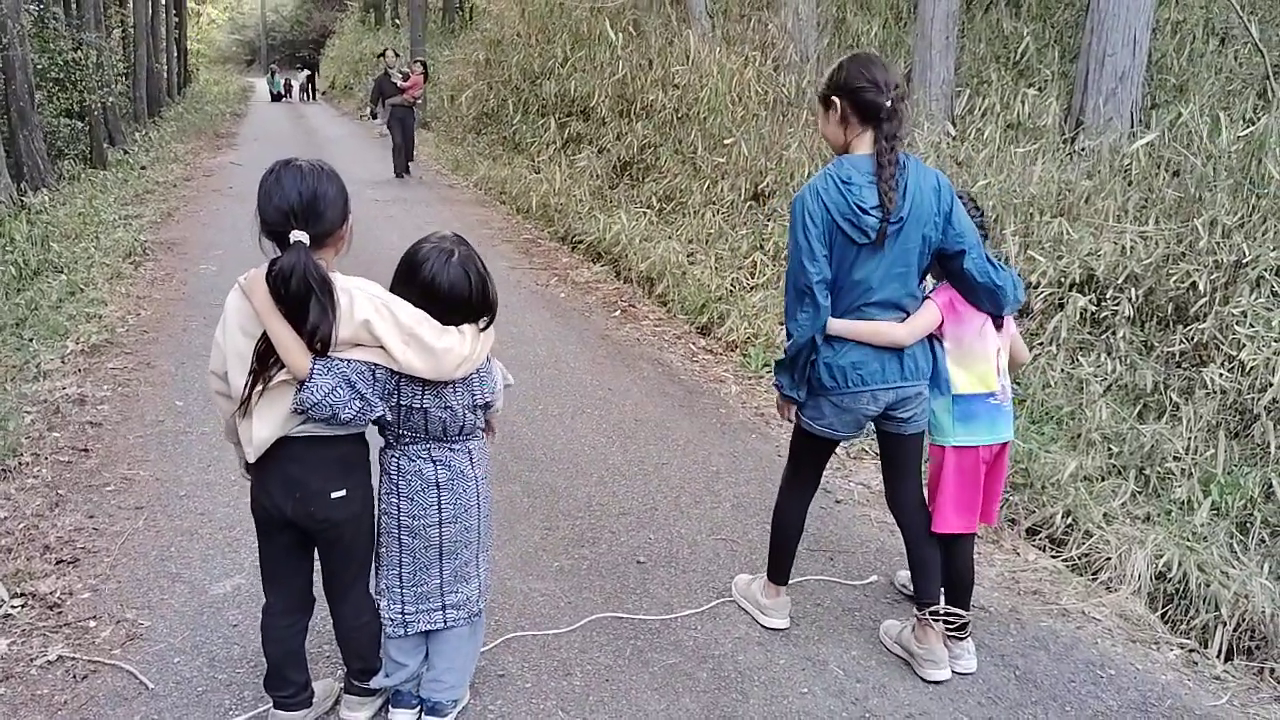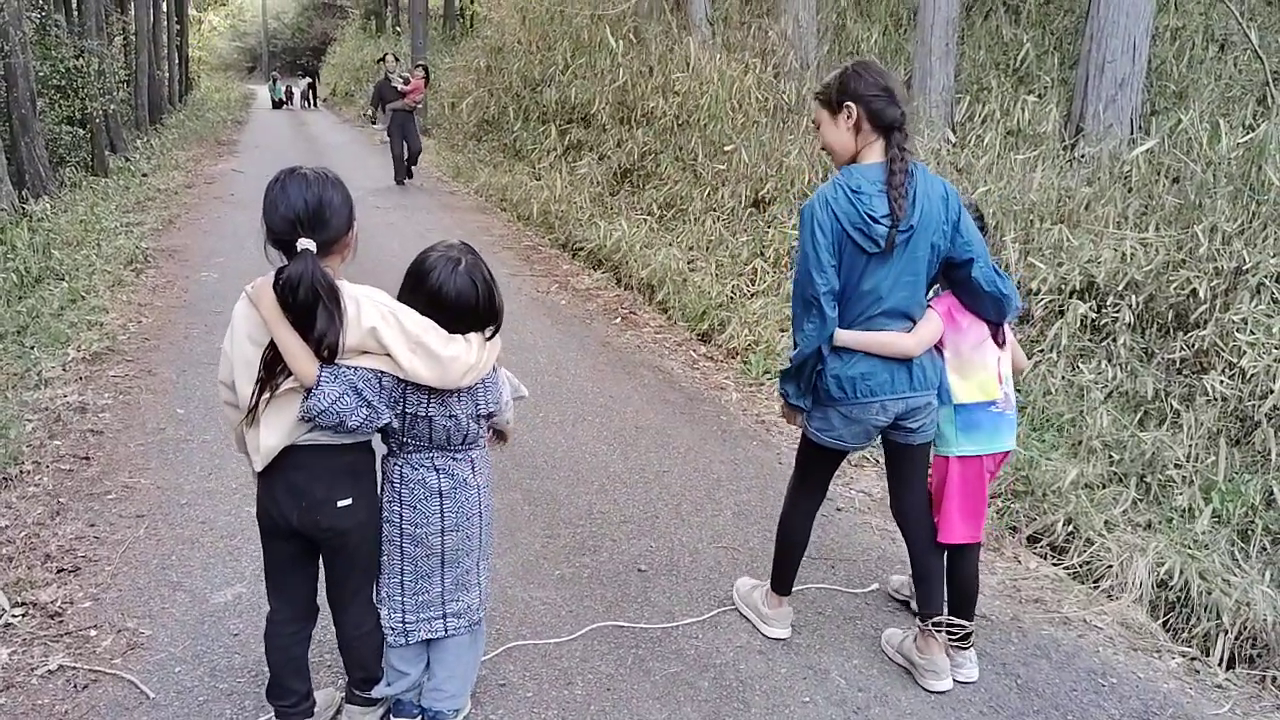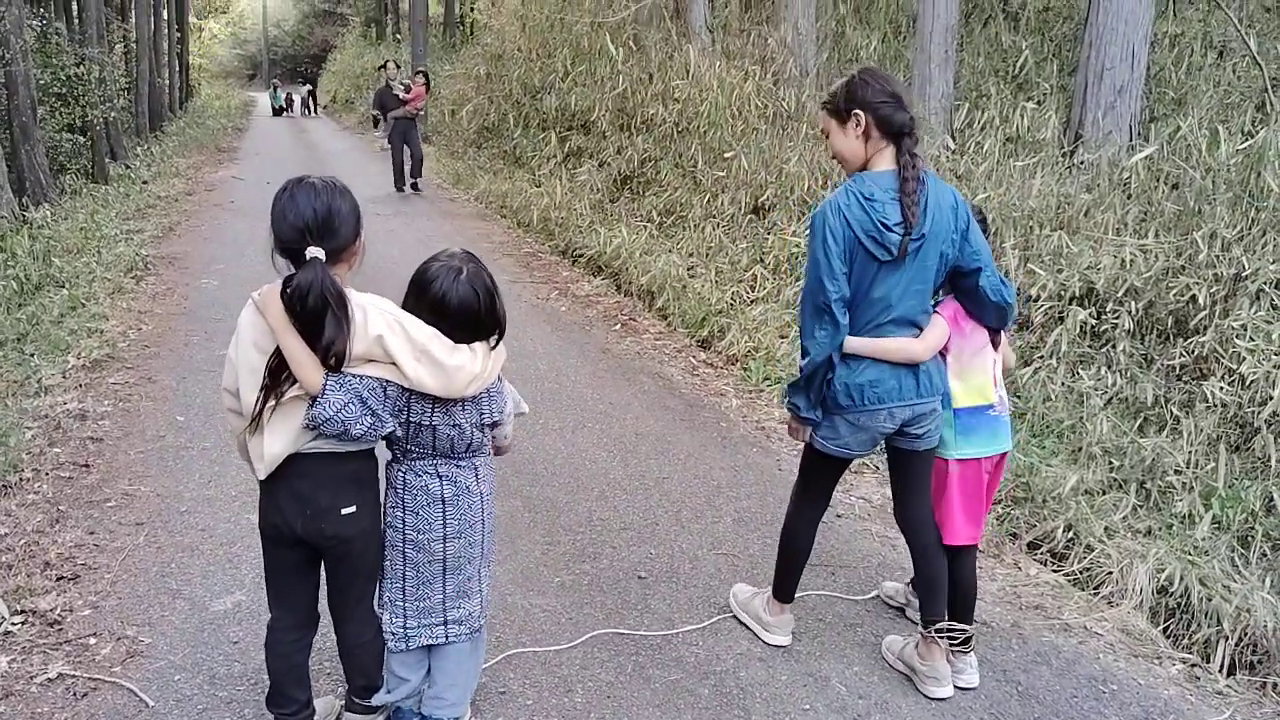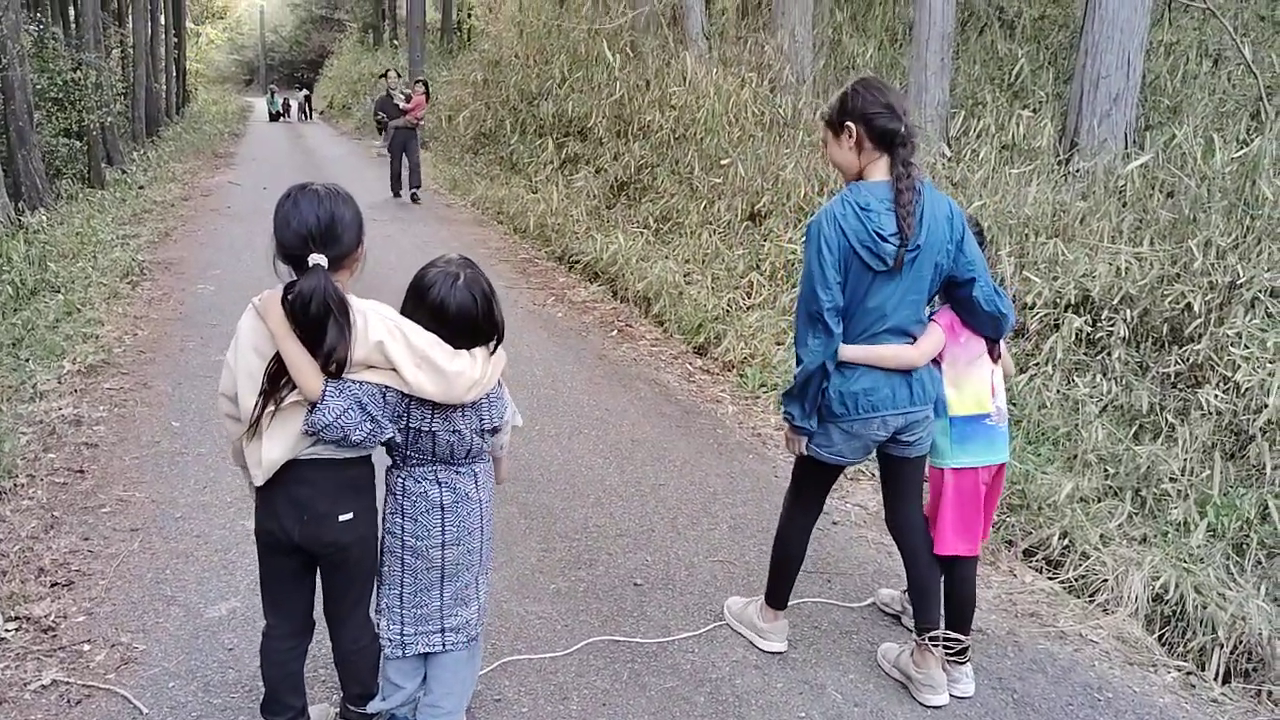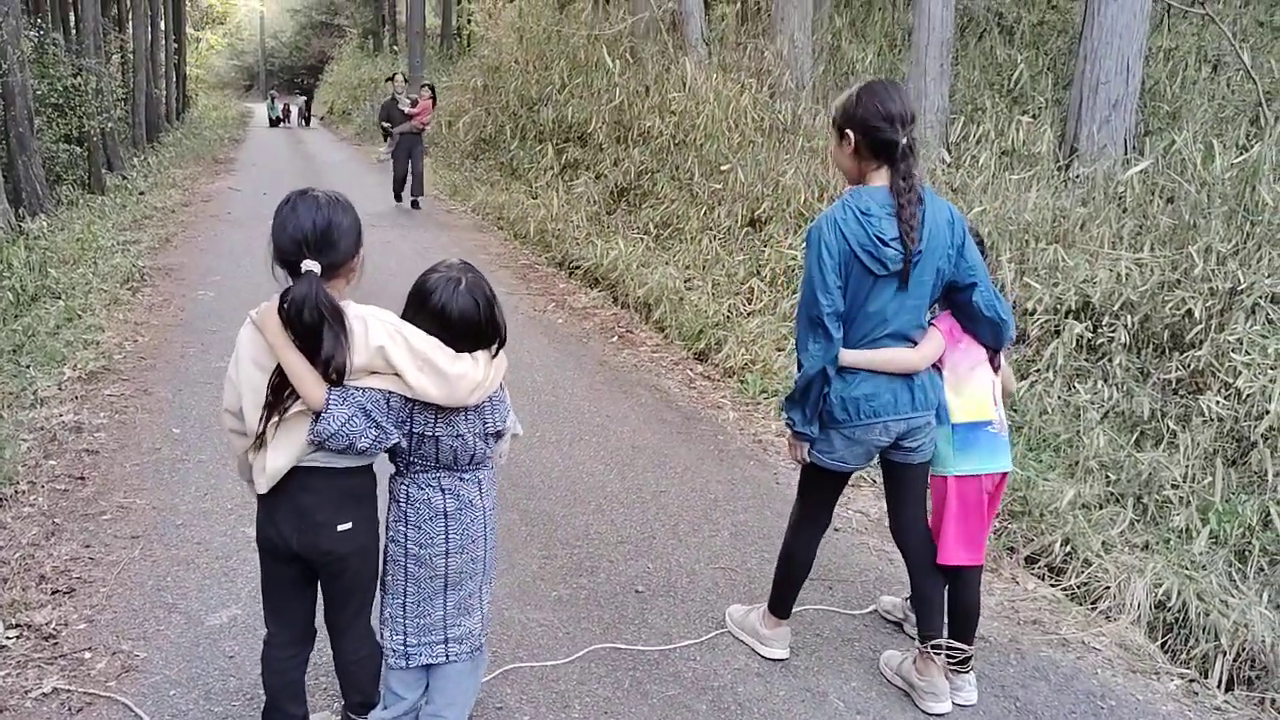
dt=0.2s
person 1, frame 1
left shoulder: (818, 195)
right shoulder: (930, 186)
left elbow: (807, 302)
right elbow: (975, 271)
left wrist: (790, 381)
right wrist: (1012, 297)
left hip: (840, 376)
right hip: (909, 372)
left knee: (799, 482)
right knee: (907, 494)
left ankle: (772, 593)
right ankle: (929, 634)
person 1, frame 2
left shoulder: (828, 204)
right shoulder: (938, 194)
left elbow: (815, 312)
right elbow: (982, 281)
left wrist: (796, 389)
right wrist: (1007, 310)
left hip: (847, 385)
right hip: (916, 381)
left knee: (805, 492)
right knee: (914, 504)
left ankle: (775, 603)
right ankle: (931, 645)
person 1, frame 3
left shoulder: (838, 211)
right shoulder: (946, 202)
left elbow: (824, 320)
right elbow: (989, 292)
left wrist: (804, 401)
right wrist: (1001, 320)
left hip: (855, 392)
right hip: (921, 388)
left knee: (809, 500)
right knee: (917, 511)
left ankle: (777, 609)
right ankle: (933, 653)
person 1, frame 4
left shoulder: (834, 220)
right shoulder: (942, 212)
left elbow: (819, 329)
right elbow: (984, 302)
left wrist: (799, 411)
right wrist: (998, 335)
left hip: (849, 400)
right hip: (914, 396)
left knee: (802, 507)
right knee: (909, 517)
left ankle: (770, 616)
right ankle: (928, 659)
person 1, frame 5
left shoulder: (835, 225)
right shoulder: (943, 218)
left elbow: (820, 333)
right elbow: (983, 308)
left wrist: (801, 416)
right wrist: (997, 349)
left hip: (850, 406)
right hip: (915, 402)
left knee: (810, 516)
right knee: (913, 524)
left ankle: (773, 624)
right ankle: (930, 667)
person 2, frame 1
left shoulder: (244, 298)
right shoulder: (360, 304)
left elbow: (224, 385)
right elbow: (447, 354)
right wrist: (480, 332)
left hip: (271, 472)
right hip: (338, 471)
left knee: (283, 597)
right knee: (351, 591)
person 2, frame 2
left shoulder: (251, 307)
right shoulder: (368, 312)
left elbow: (232, 394)
right elbow: (454, 362)
right wrist: (487, 341)
left hip: (278, 481)
right hip: (344, 479)
left knee: (287, 606)
right knee: (354, 599)
person 2, frame 3
left shoulder: (257, 314)
right shoulder: (373, 320)
left elbow: (236, 402)
right elbow: (459, 372)
right wrist: (493, 351)
left hip: (280, 488)
right hip: (347, 488)
left knee: (288, 614)
right knee: (354, 609)
person 2, frame 4
left shoulder: (257, 319)
right shoulder: (373, 326)
left elbow: (233, 407)
right elbow: (460, 378)
right wrist: (493, 355)
left hip: (276, 495)
right hip: (344, 494)
left knee: (283, 621)
right knee: (350, 615)
person 2, frame 5
left shoulder: (257, 329)
right shoulder: (374, 332)
left elbow: (235, 419)
right elbow: (462, 380)
right wrist: (494, 360)
left hip: (278, 504)
right hip: (345, 502)
left knee: (285, 630)
right knee: (351, 625)
person 3, frame 1
left shoulder: (945, 298)
left elbow: (903, 334)
right elbow: (1021, 357)
left wrist: (831, 325)
left hip: (961, 430)
right hip: (996, 424)
left knee: (955, 528)
right knee: (954, 521)
left ankle: (957, 640)
right ankle: (933, 583)
person 3, frame 2
left shoulder: (946, 305)
left elbow: (910, 345)
right elbow: (1019, 363)
left wrist: (836, 336)
left hip: (964, 438)
right hip: (995, 431)
left knee: (960, 539)
right knee: (943, 519)
left ankle: (960, 650)
person 3, frame 3
left shoulder: (951, 310)
left elbow: (919, 350)
right elbow: (1007, 360)
left wrist: (845, 342)
left hip: (963, 440)
right hip: (992, 433)
left knee: (959, 540)
right knee: (943, 523)
left ankle: (960, 655)
right ankle: (922, 594)
person 3, frame 4
left shoulder: (947, 319)
left elbow: (914, 356)
right elbow: (1007, 370)
left wrist: (841, 351)
left hip: (960, 450)
right hip: (991, 444)
left knee: (957, 550)
right knee: (944, 535)
left ankle: (956, 664)
right ankle: (918, 601)
person 3, frame 5
left shoulder: (947, 324)
left elbow: (915, 360)
right elbow: (1008, 385)
left wrist: (842, 355)
left hip: (964, 457)
right hip: (992, 451)
left knee: (962, 559)
right knee: (948, 542)
left ankle: (959, 671)
right ankle: (920, 609)
person 4, frame 1
left shoulder: (384, 367)
right shoulder: (478, 364)
left elbow: (308, 371)
left wrist: (263, 302)
left hip: (404, 493)
right hip: (463, 491)
left knee: (402, 585)
right knee: (458, 588)
person 4, frame 2
left shoulder: (391, 375)
right shoulder: (483, 374)
left elbow: (314, 378)
right elbow: (502, 419)
left wrist: (271, 310)
right wrist: (498, 430)
left hip: (407, 500)
right hip: (465, 501)
left knee: (405, 595)
right knee: (460, 596)
person 4, frame 3
left shoulder: (395, 383)
right shoulder: (489, 384)
left elbow: (320, 386)
left wrist: (277, 317)
left hip: (411, 508)
right hip: (468, 509)
left knee: (407, 603)
right knee: (461, 604)
person 4, frame 4
left shoulder: (396, 389)
right shoulder: (490, 390)
left elbow: (320, 392)
left wrist: (278, 323)
left hip: (411, 514)
right hip: (468, 515)
left knee: (405, 610)
right knee: (460, 611)
person 4, frame 5
left shoulder: (398, 395)
right shoulder: (493, 395)
left elbow: (323, 400)
right elbow: (497, 450)
left wrist: (275, 334)
left hip: (414, 521)
right hip: (471, 525)
left knee: (407, 619)
right knee: (462, 619)
